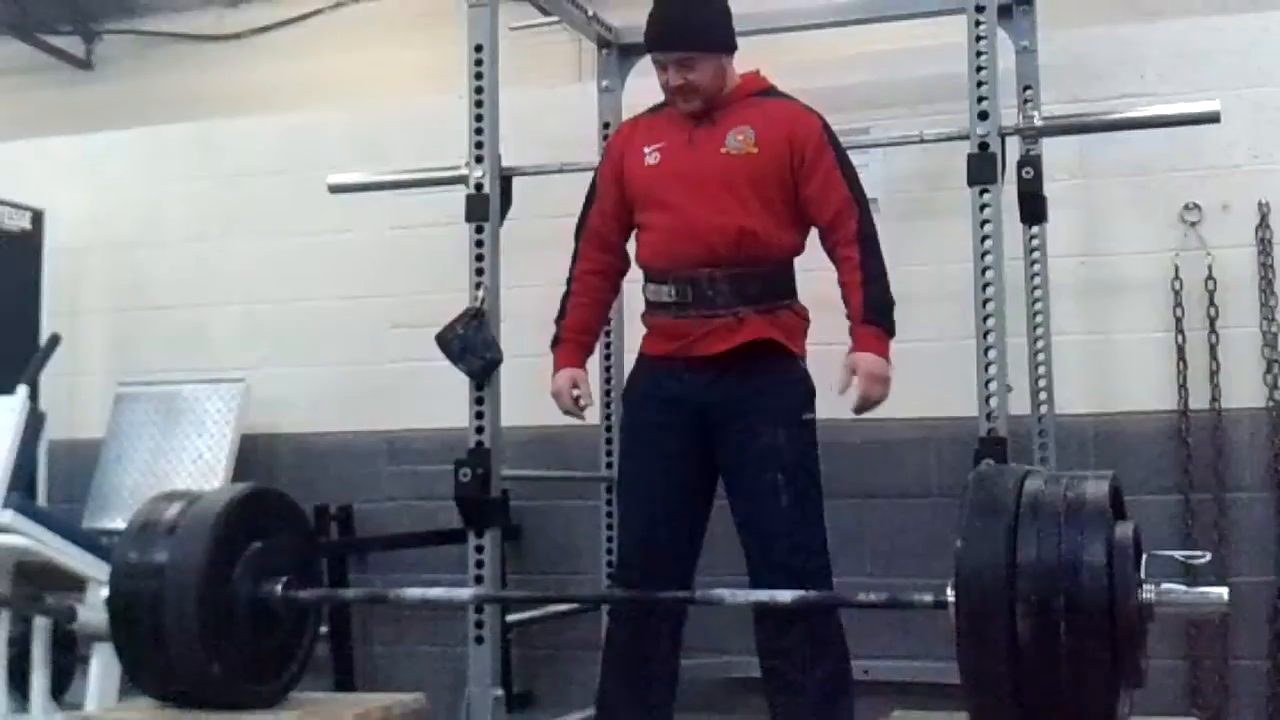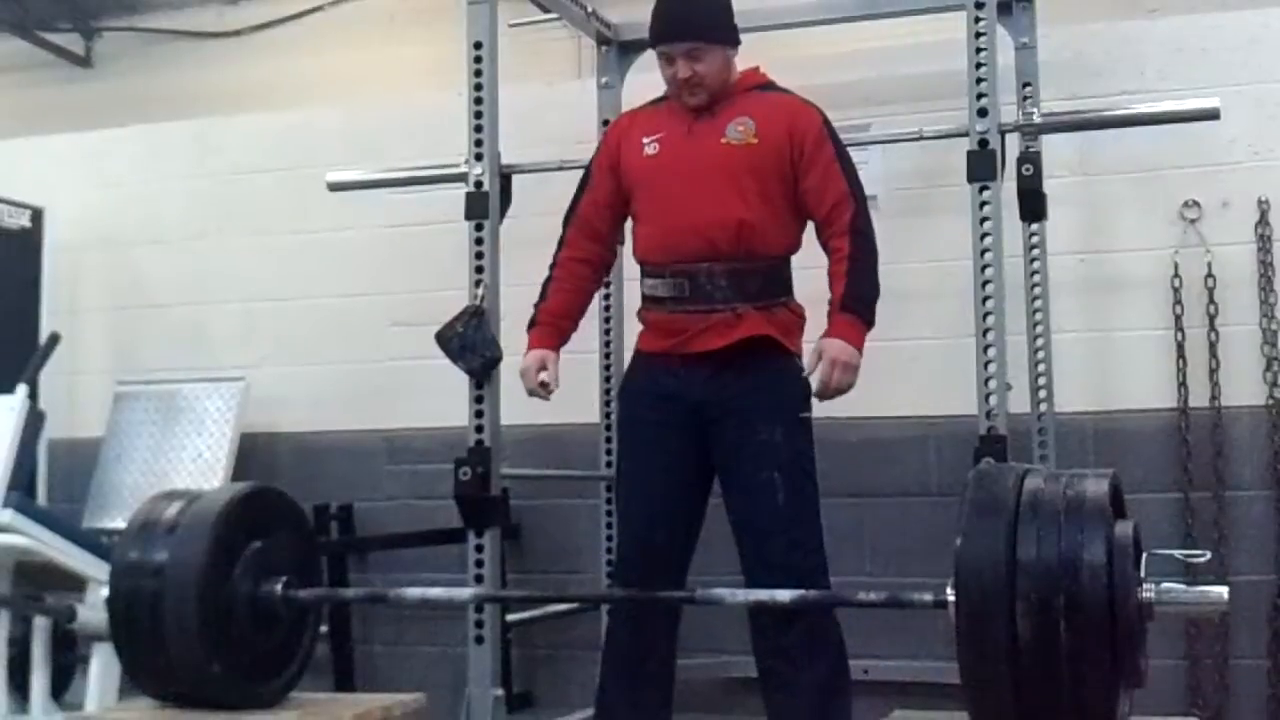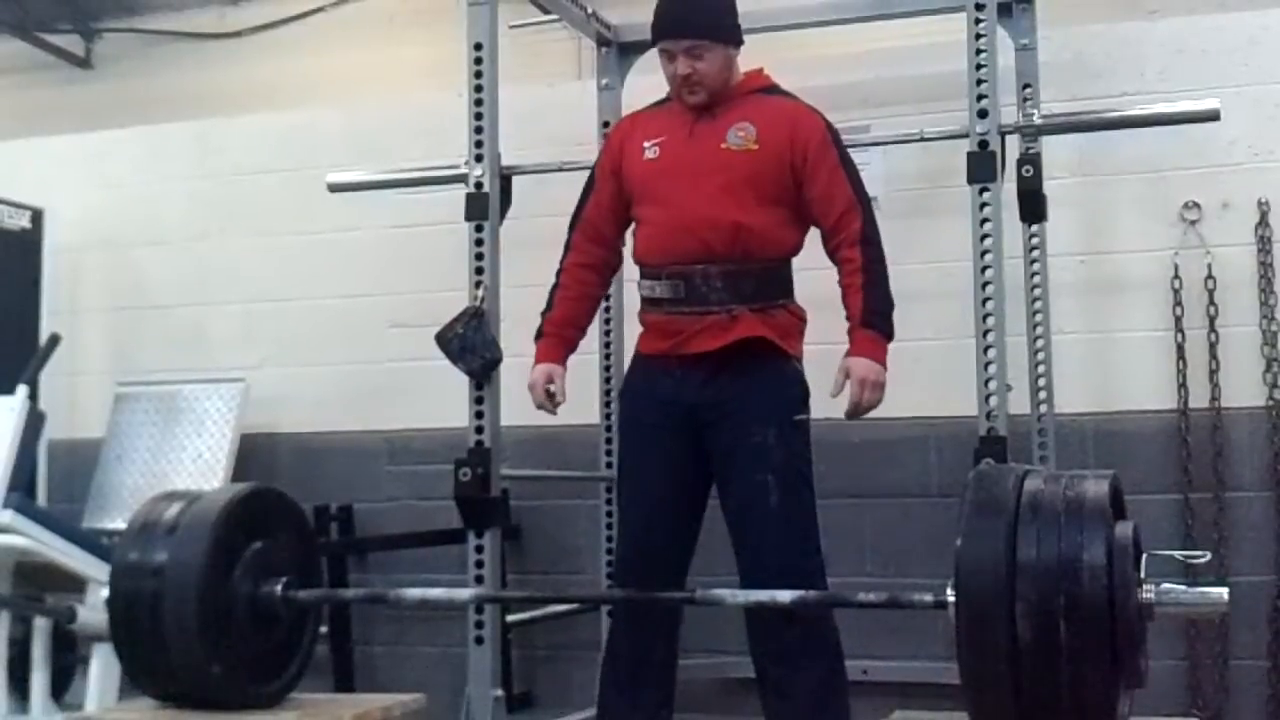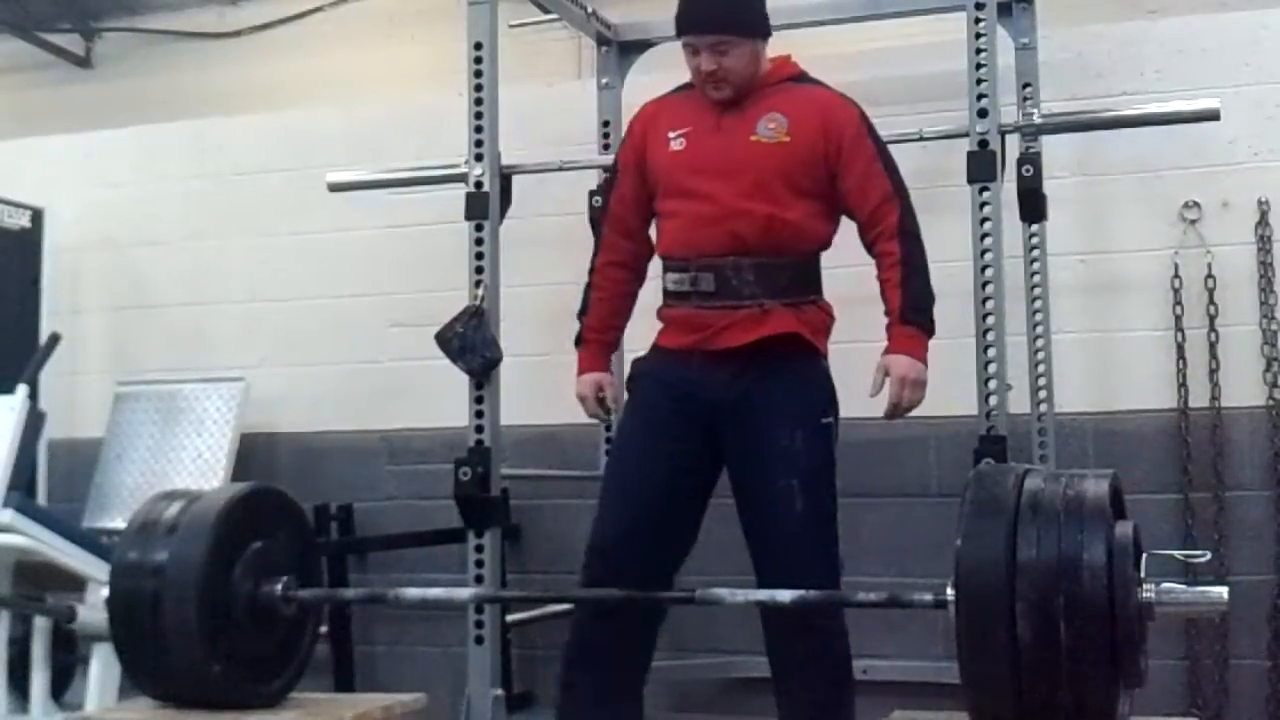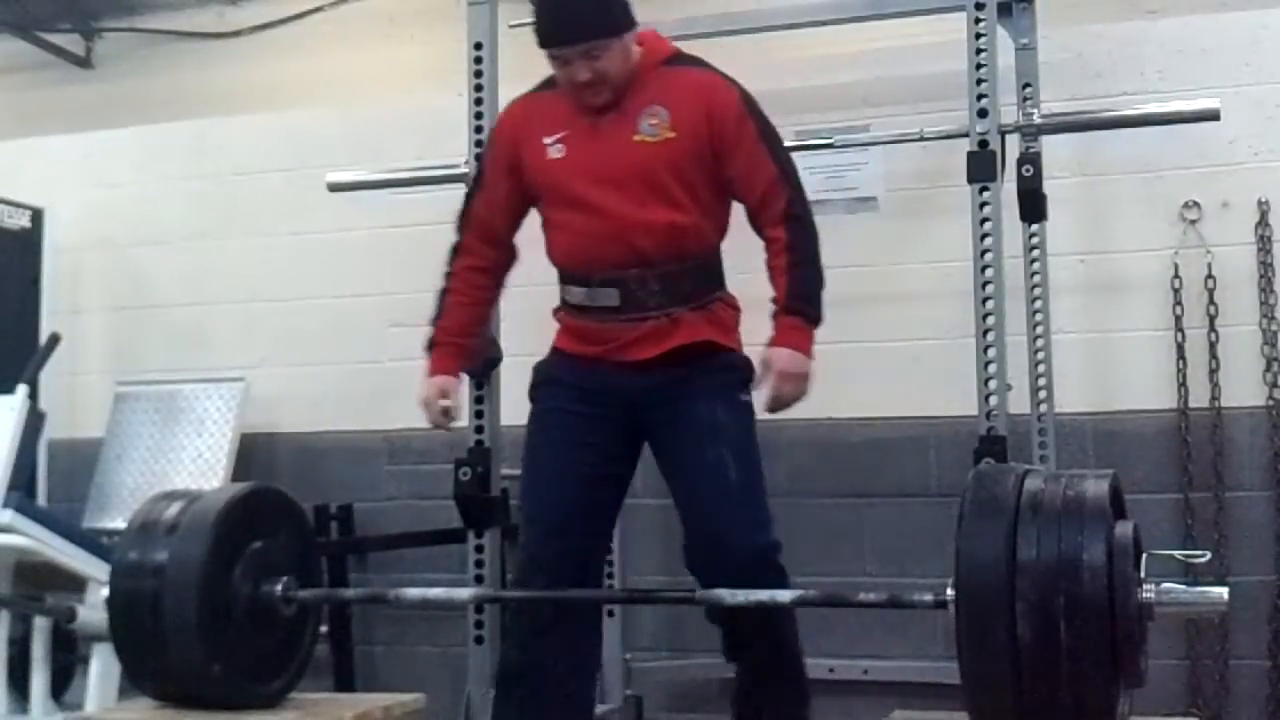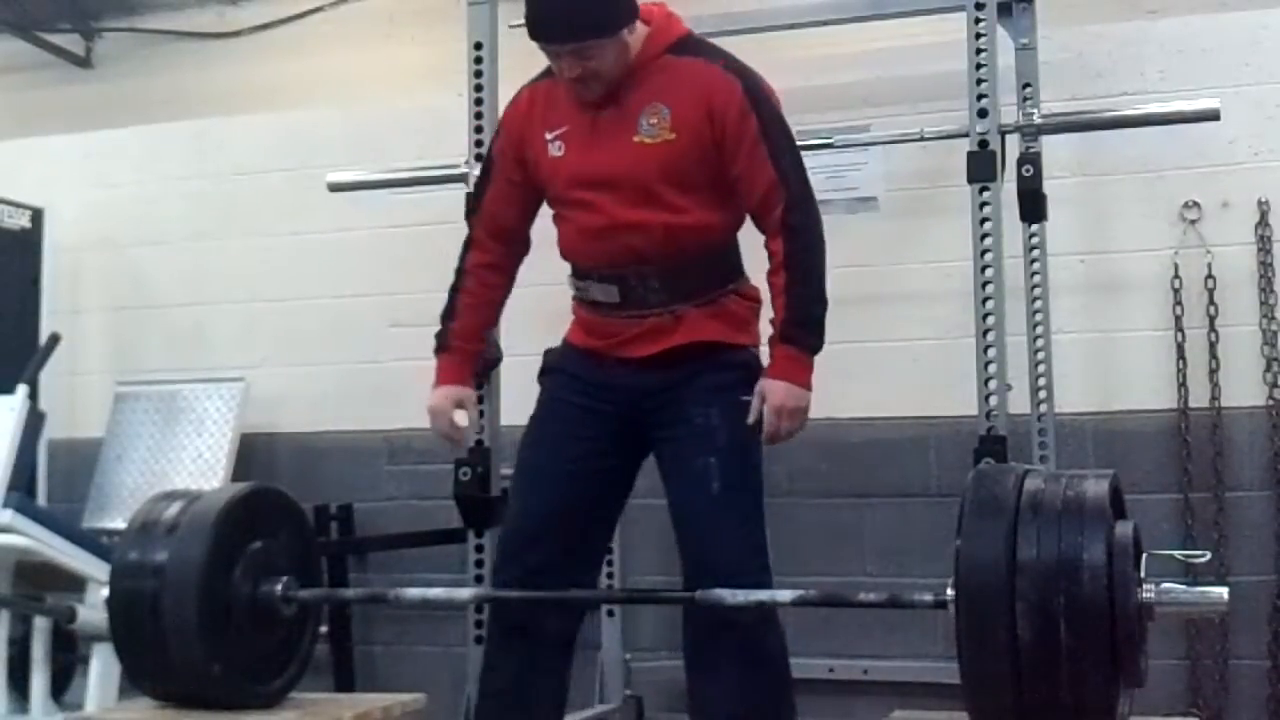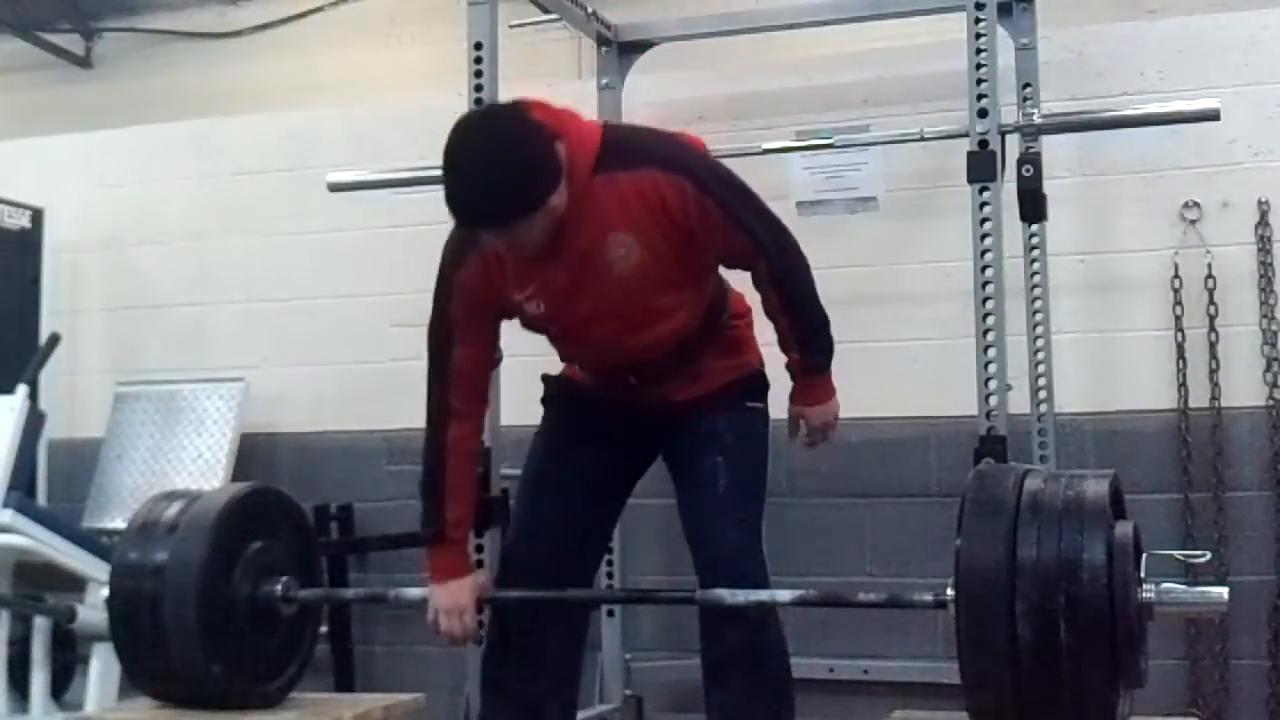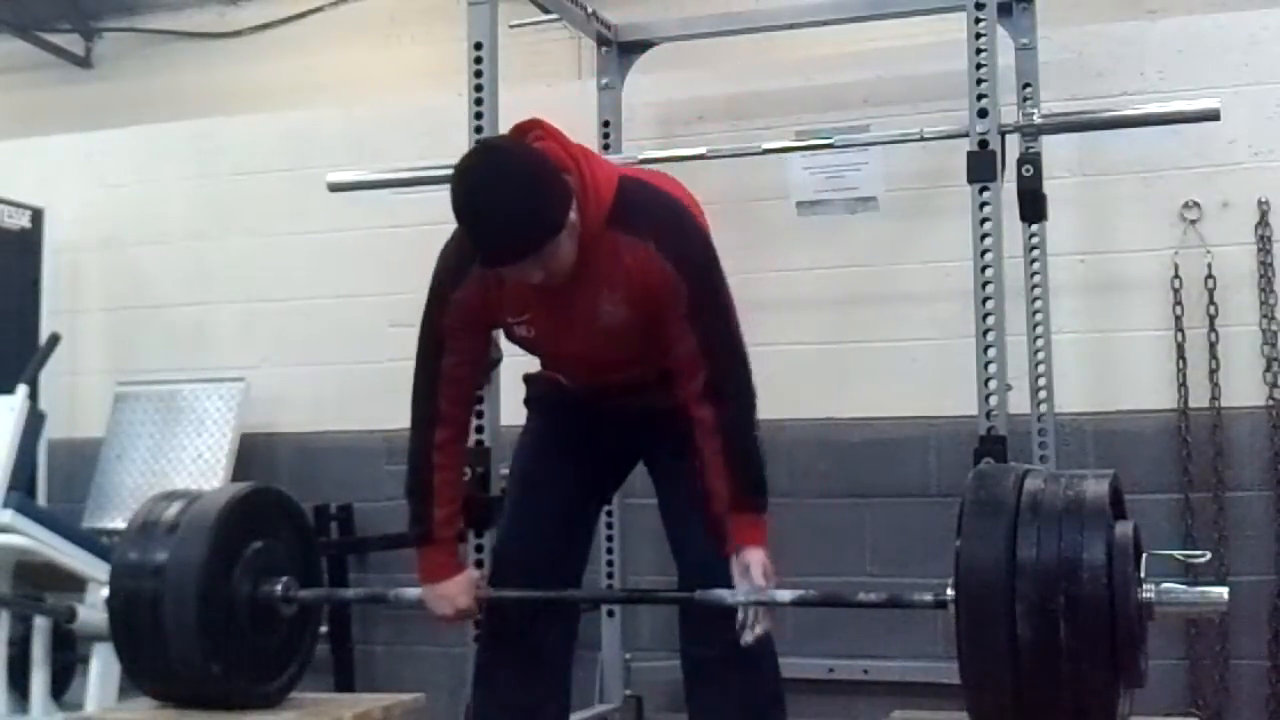
dt=0.5s
person 1, frame 1
left shoulder: (789, 125)
right shoulder: (631, 142)
left elbow: (851, 233)
right elbow: (596, 255)
left wrist: (870, 339)
right wrist: (570, 353)
left hip: (762, 374)
right hip: (662, 379)
left knee: (789, 569)
right knee: (645, 570)
person 1, frame 2
left shoulder: (789, 119)
right shoulder: (629, 134)
left elbow: (847, 226)
right elbow: (584, 244)
left wrist: (847, 327)
right wrist: (545, 335)
left hip: (758, 370)
right hip: (658, 375)
left knee: (785, 569)
right knee: (642, 568)
person 1, frame 3
left shoulder: (791, 124)
right shoulder: (631, 137)
left elbow: (853, 234)
right elbow: (588, 249)
left wrist: (869, 341)
right wrist: (552, 346)
left hip: (756, 372)
right hip: (658, 377)
left knee: (782, 570)
right knee: (643, 571)
person 1, frame 4
left shoulder: (823, 113)
right shoulder: (655, 124)
left elbow: (891, 226)
right elbow: (619, 246)
left wrist: (908, 338)
right wrist: (594, 352)
left hip: (781, 371)
right hip: (674, 371)
left knee: (798, 578)
right knee: (619, 564)
person 1, frame 5
left shoulder: (704, 95)
right shoulder: (525, 123)
left elbow: (782, 210)
right elbow: (481, 247)
left wrist: (793, 330)
right wrist: (446, 357)
left hip: (694, 364)
right hip: (581, 373)
left knee: (739, 551)
right knee: (550, 576)
person 1, frame 6
left shoulder: (716, 86)
right shoulder: (530, 111)
left elbow: (790, 221)
right elbow: (491, 244)
left wrist: (791, 360)
right wrist: (456, 365)
left hip: (705, 364)
right hip: (590, 365)
left knee: (724, 578)
right knee: (529, 566)
person 1, frame 7
left shoulder: (659, 171)
right shoulder: (474, 260)
left elbow: (774, 259)
right elbow: (456, 402)
left wrist: (812, 382)
right wrist: (449, 560)
left hip: (712, 391)
right hip: (592, 402)
left knee: (732, 583)
right knee: (528, 585)
person 1, frame 8
left shoulder: (660, 227)
right shoulder: (465, 270)
left elbow: (716, 388)
right elbow: (443, 405)
left wrist: (744, 531)
right wrist: (438, 557)
left hip: (680, 398)
right hip: (572, 404)
left knee: (719, 590)
right knee: (519, 591)
